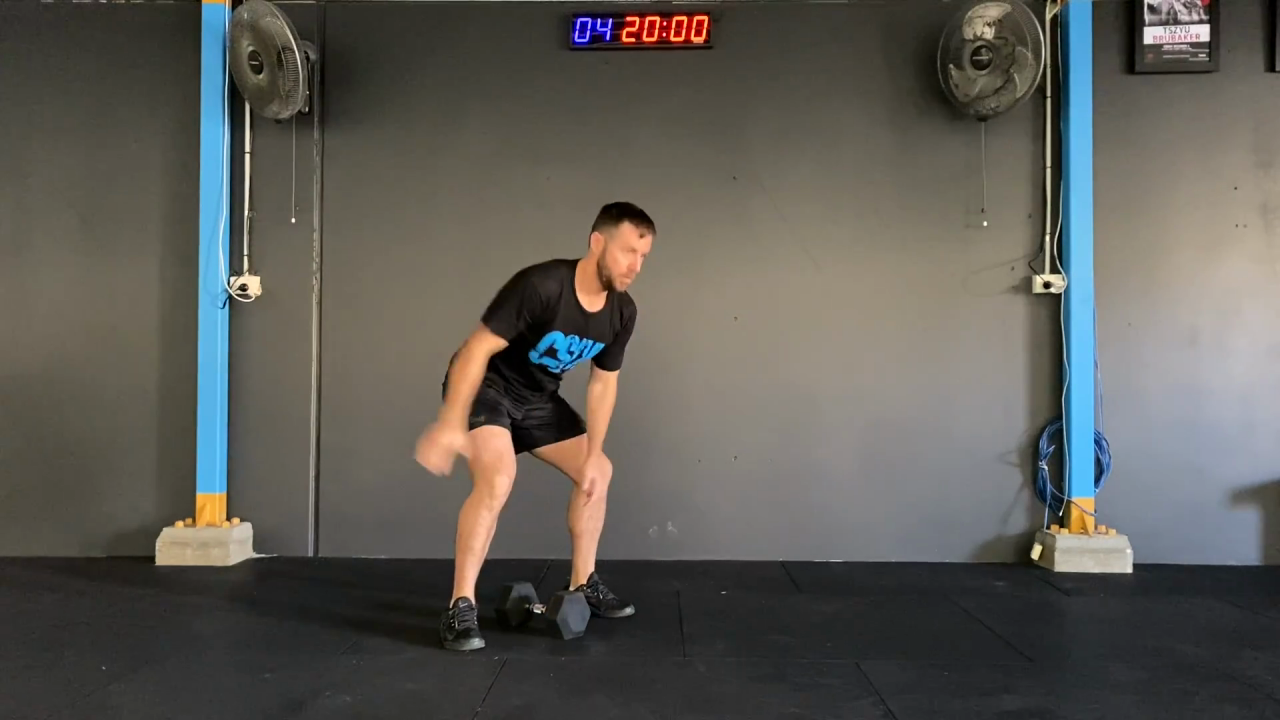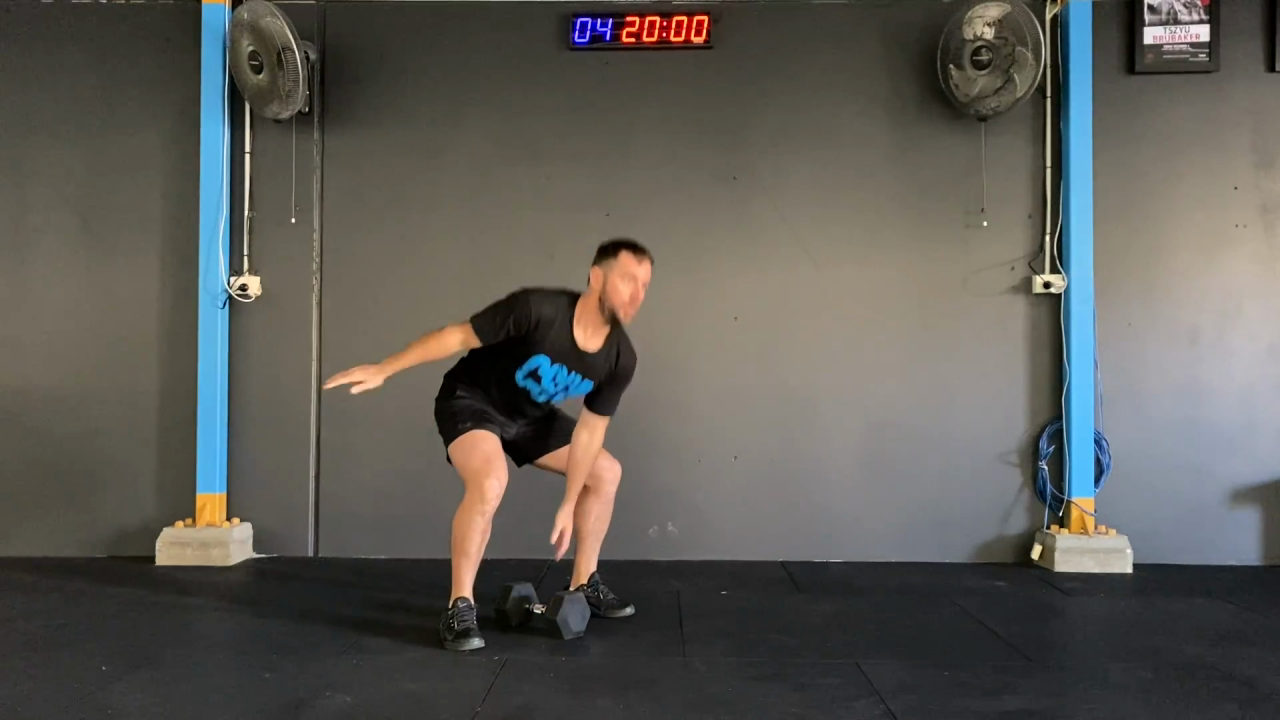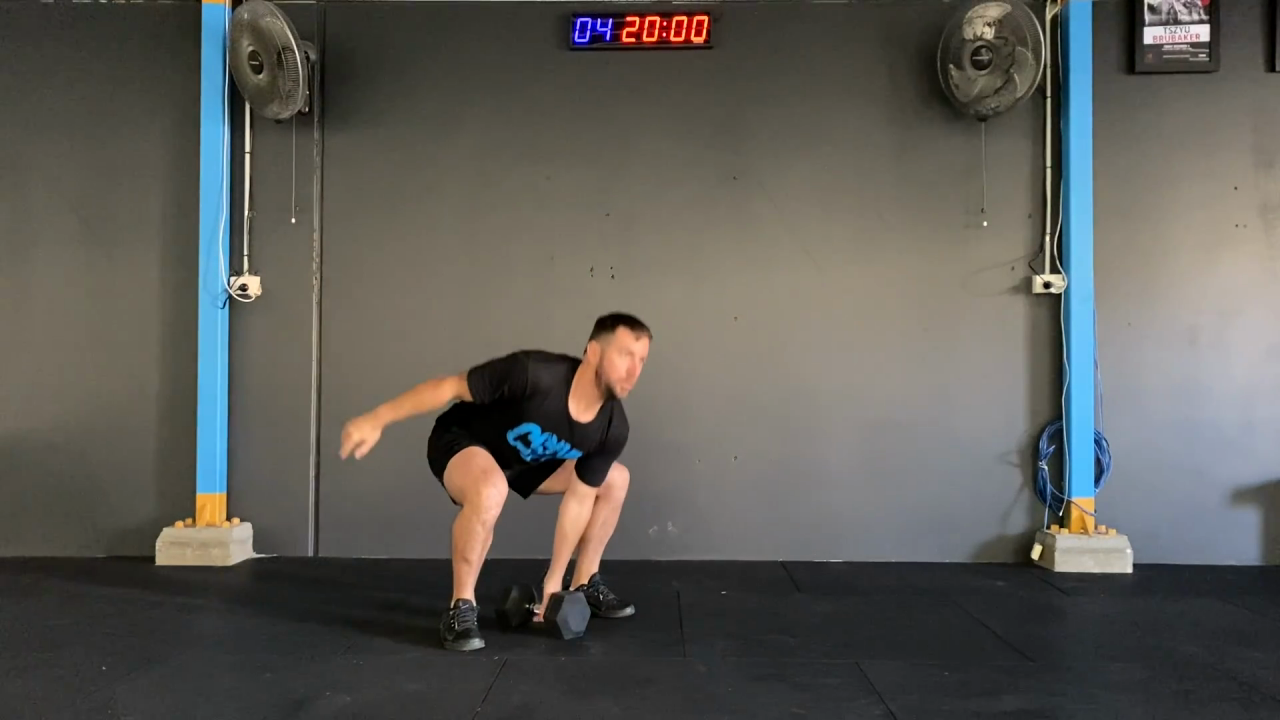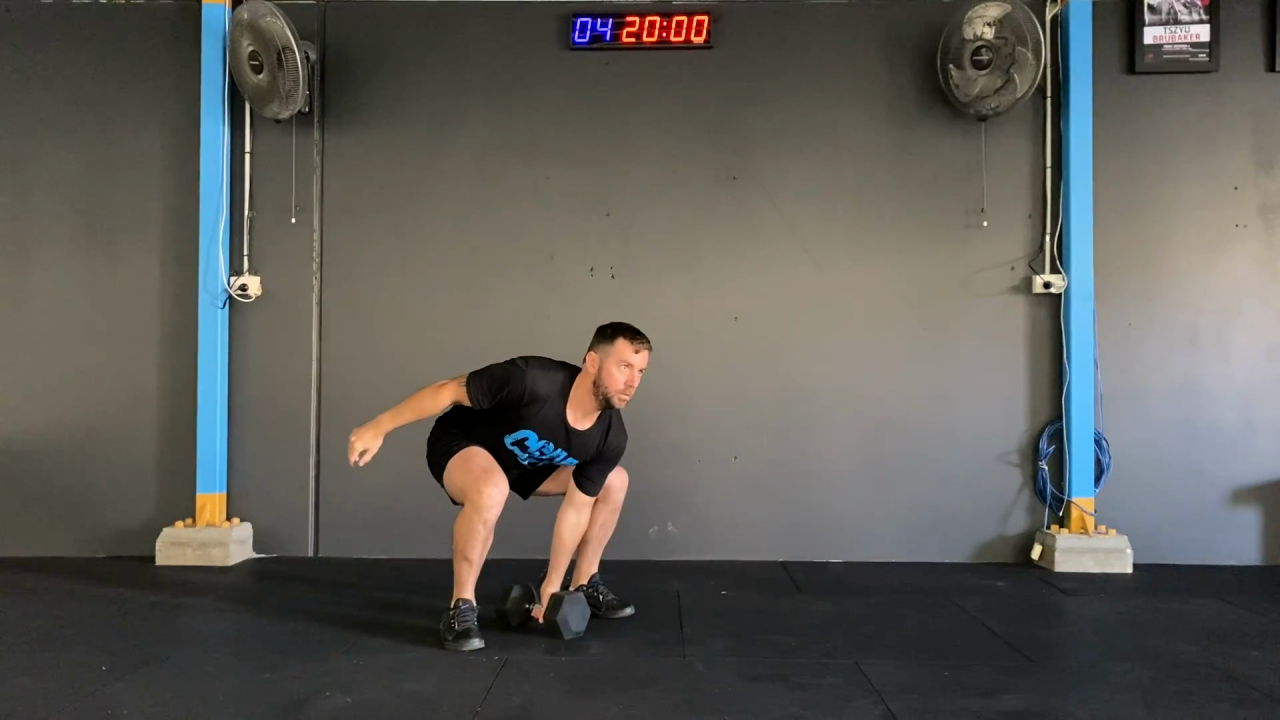
dt=0.3s
person 1, frame 1
left shoulder: (622, 312)
right shoulder: (541, 286)
left elbow: (603, 382)
right elbow: (477, 349)
left wrist: (595, 453)
right wrist: (450, 422)
left hip: (537, 393)
right hip: (485, 387)
left knee: (596, 473)
right knee: (497, 482)
left ankle: (582, 585)
right ankle: (460, 606)
person 1, frame 2
left shoulder: (620, 360)
right shoulder: (539, 310)
left elbow: (590, 430)
right elbow: (458, 335)
left wrist: (569, 506)
right wrist: (382, 370)
left hip: (531, 415)
right hip: (471, 401)
left knee: (606, 473)
right knee: (490, 482)
left ankle: (584, 584)
right ankle: (460, 607)
person 1, frame 3
left shoulder: (612, 429)
right shoulder: (534, 374)
left elbow: (579, 500)
right elbow: (450, 387)
left wrist: (554, 578)
right wrist: (378, 419)
left hip: (525, 459)
right hip: (463, 439)
left knee: (615, 481)
right knee: (490, 491)
left ankle: (584, 585)
right ankle: (460, 609)
person 1, frame 4
left shoulder: (610, 438)
right shoulder: (532, 380)
left elbow: (578, 506)
right elbow: (448, 390)
left wrist: (552, 584)
right wrist: (379, 427)
left hip: (525, 461)
right hip: (460, 443)
left knee: (614, 482)
right knee: (491, 489)
left ankle: (584, 584)
right ankle: (461, 608)
